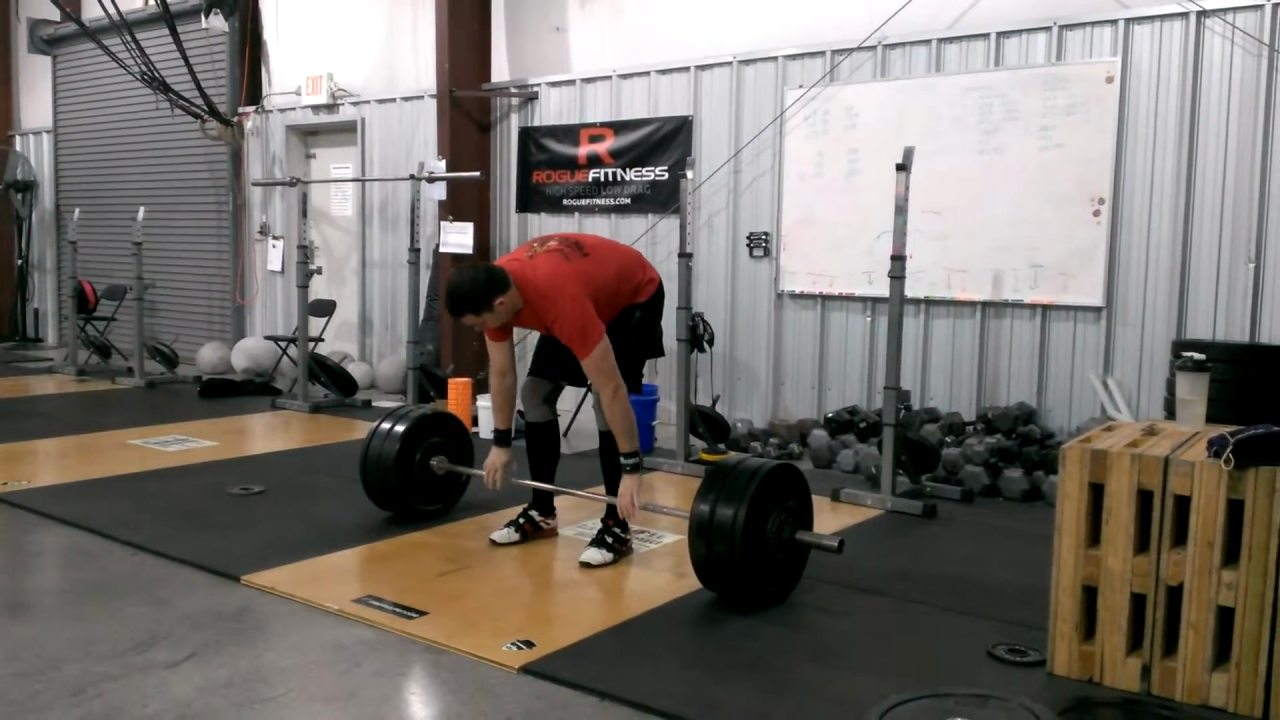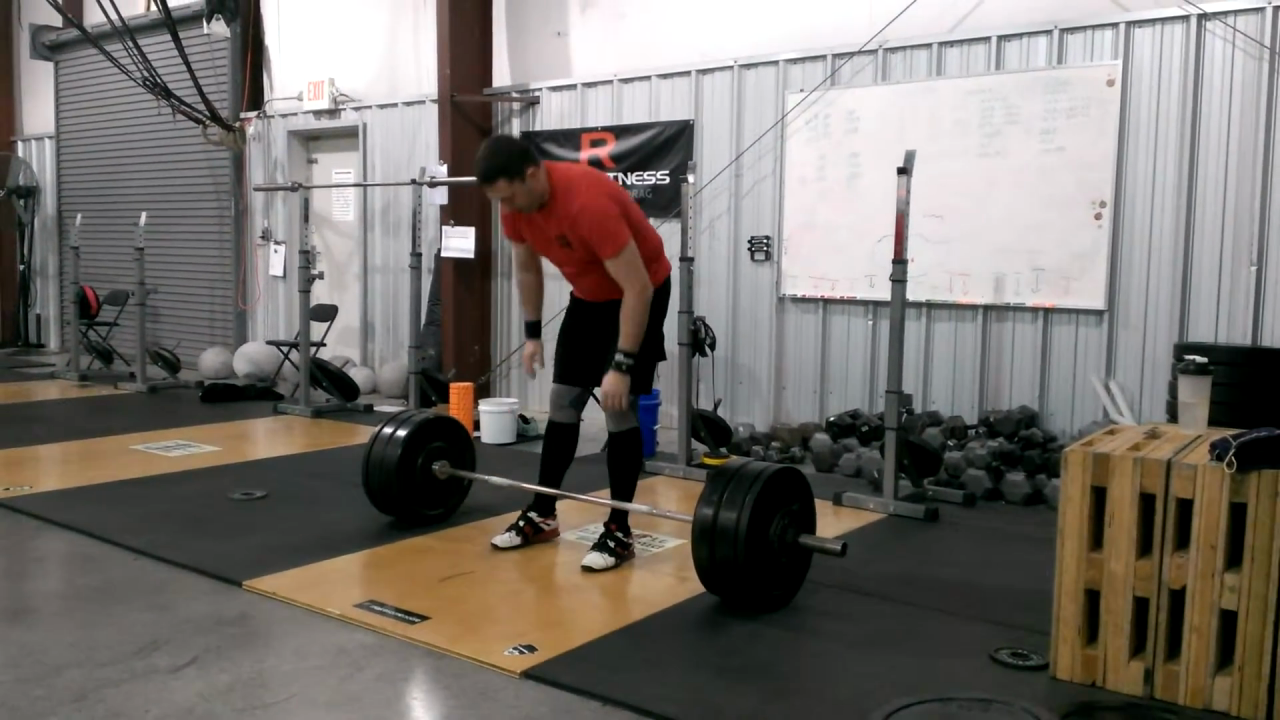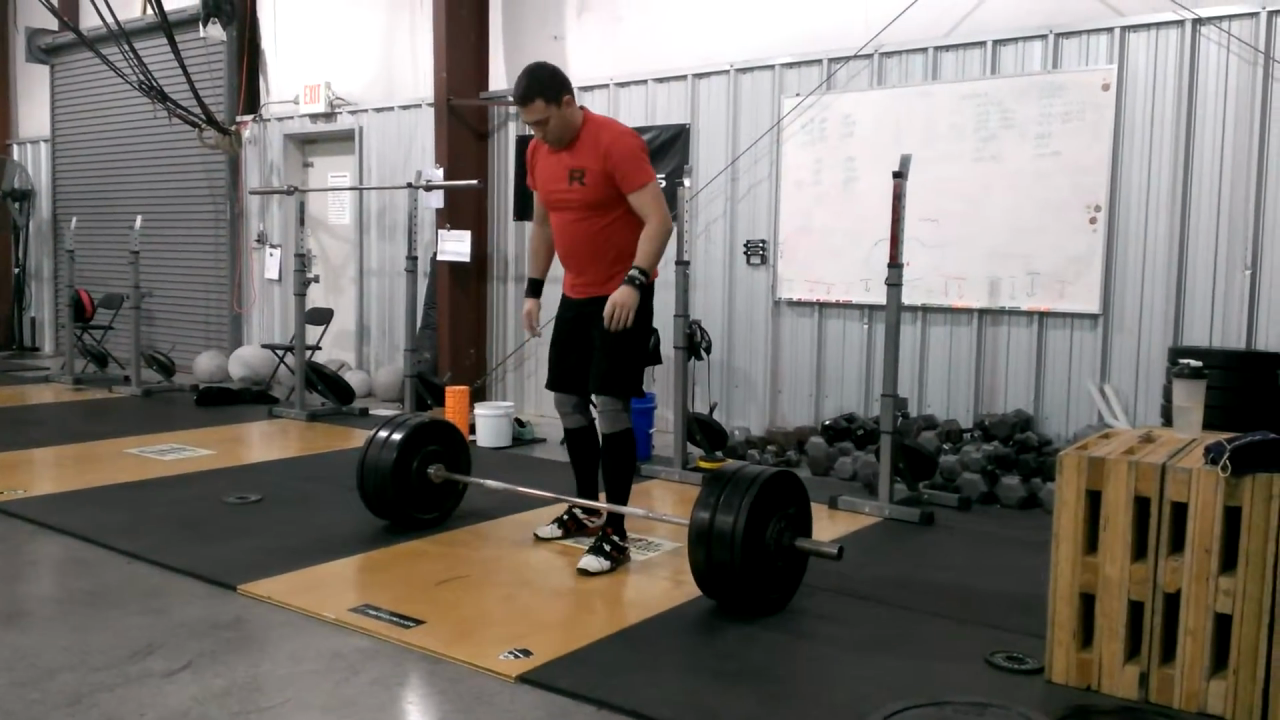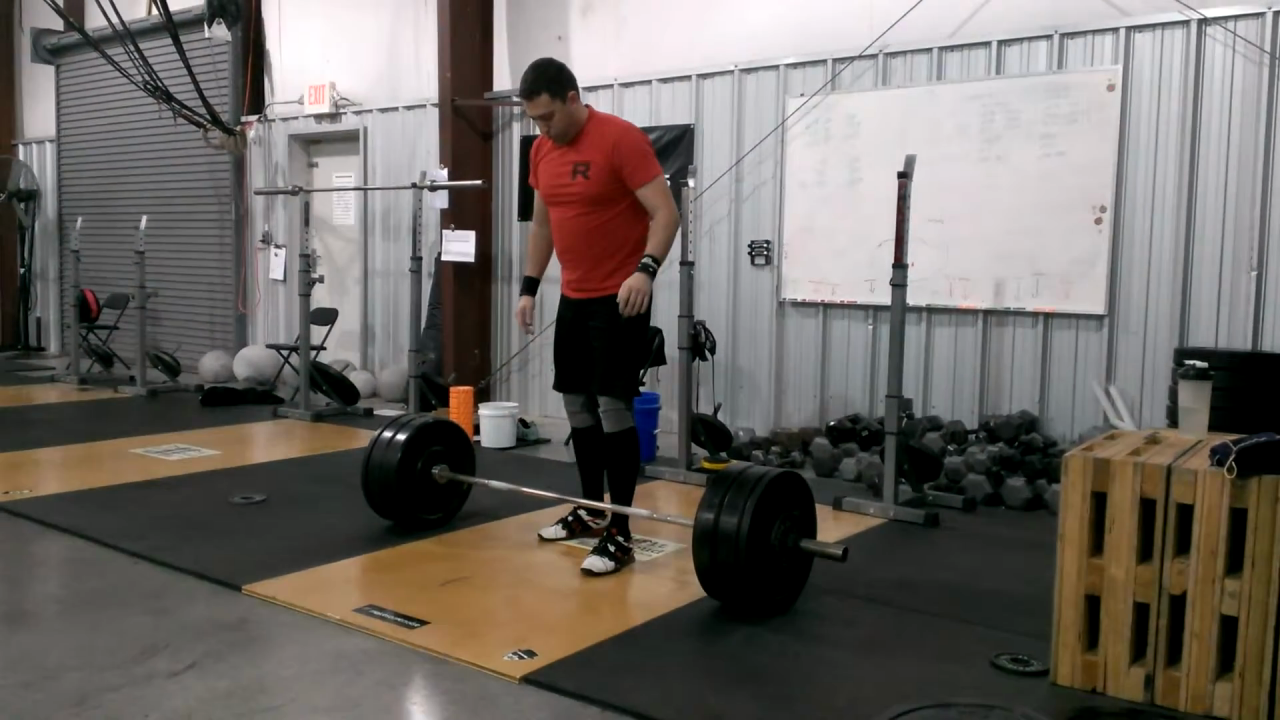
dt=0.4s
person 1, frame 1
left shoulder: (561, 301)
right shoulder: (495, 289)
left elbow: (612, 390)
right elbow: (501, 373)
left wrist: (631, 469)
right wrist: (501, 443)
left hip: (635, 299)
right hip: (592, 289)
left knee: (601, 401)
right knee: (535, 393)
left ankle: (616, 528)
right ankle: (541, 512)
person 1, frame 2
left shoulder: (588, 201)
right shoulder: (516, 203)
left elbow: (638, 289)
right elbow: (526, 268)
left wrist: (622, 366)
right wrist: (532, 335)
left hip: (642, 287)
right hip: (588, 296)
left knee: (617, 407)
right knee: (563, 401)
left ankle: (619, 531)
right ankle: (541, 515)
person 1, frame 3
left shoulder: (616, 143)
right shoulder: (539, 151)
left elbow: (659, 220)
left wrist: (632, 282)
right wrist: (533, 291)
left hip: (622, 295)
right hip: (575, 296)
left knee: (610, 407)
right knee: (567, 402)
left ankle: (616, 533)
right ankle: (588, 510)
person 1, frame 4
left shoulder: (621, 139)
right shoulder: (542, 150)
left elbow: (666, 212)
left wrist: (645, 270)
right wrist: (528, 288)
left hip: (619, 297)
right hip: (573, 298)
left knee: (612, 407)
right knee: (577, 405)
left ankle: (620, 533)
right ankle: (590, 510)
